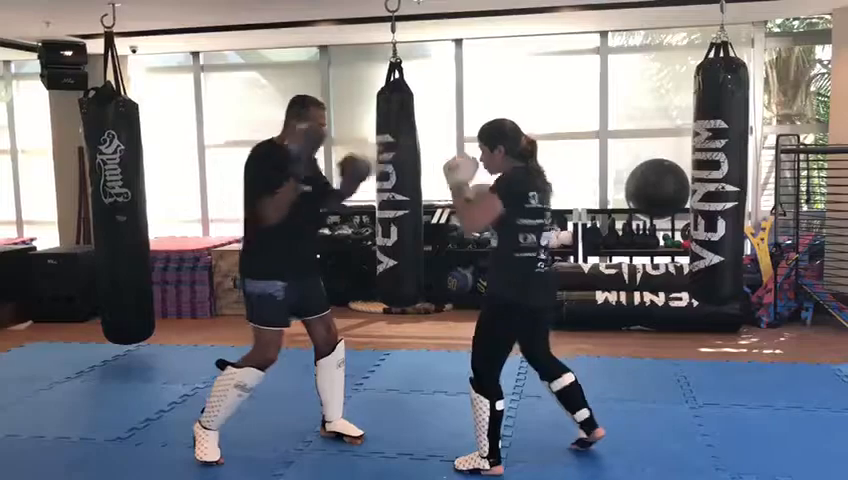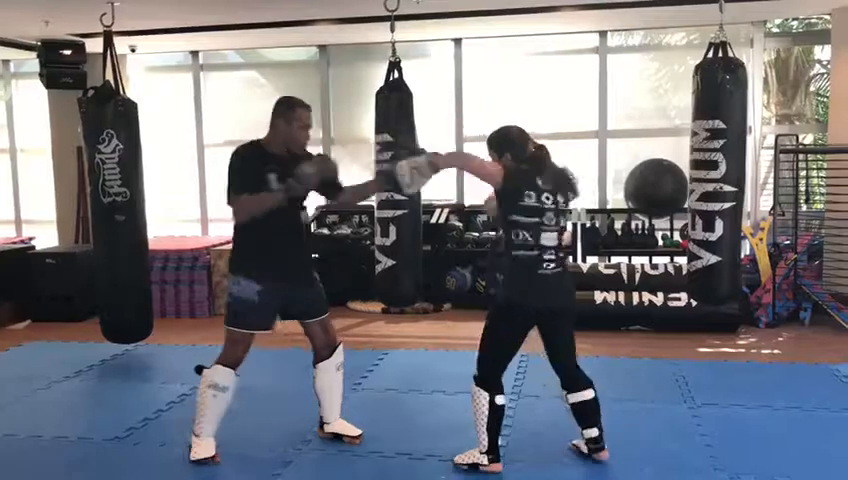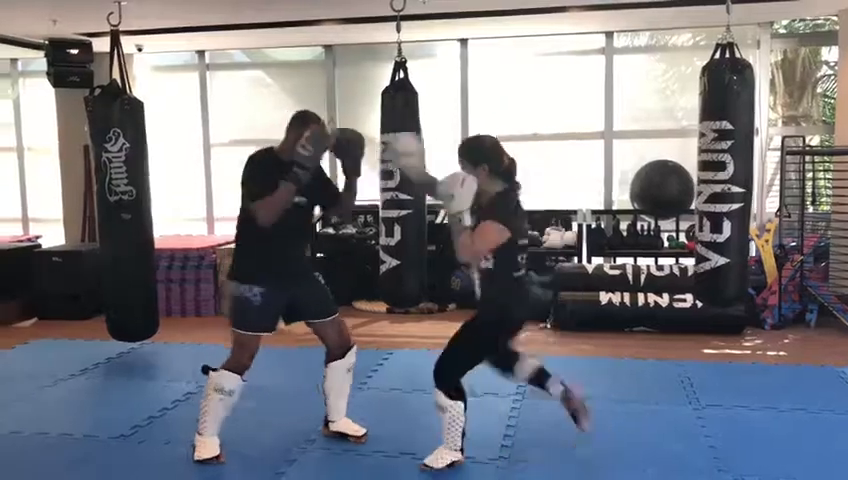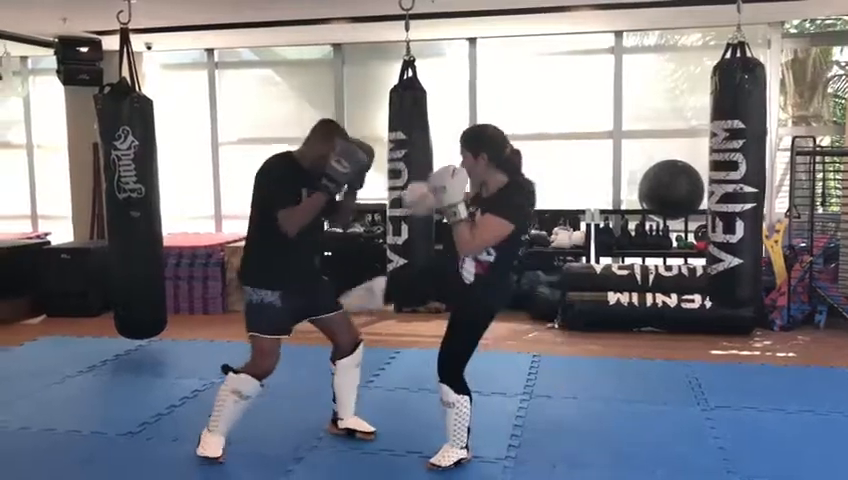
dt=0.4s
person 1, frame 1
left shoulder: (304, 160)
right shoulder: (264, 157)
left elbow: (329, 202)
right elbow: (271, 216)
left wrist: (351, 181)
right wrist: (298, 174)
left hip: (302, 268)
right hip: (266, 272)
left knee: (329, 339)
right knee: (266, 354)
left ankle: (332, 420)
right ankle: (206, 429)
person 1, frame 2
left shoulder: (301, 159)
right shoulder: (247, 157)
left elbow: (340, 196)
right elbow: (241, 213)
left wrist: (383, 181)
right wrist: (287, 189)
left hip: (297, 270)
right hip: (255, 273)
left knee: (326, 342)
right knee: (234, 353)
left ankle: (331, 421)
right ankle: (202, 437)
person 1, frame 3
left shoulder: (313, 171)
right shoulder: (260, 163)
left elbow: (341, 209)
right elbow: (263, 216)
left wrist: (351, 174)
right wrist: (298, 175)
left hip: (299, 272)
right hip: (257, 278)
left knee: (341, 342)
right knee: (241, 358)
left ankle: (336, 420)
right ankle: (206, 437)
person 1, frame 4
left shoulder: (317, 174)
right shoulder: (277, 170)
left elbow: (339, 218)
right elbow: (290, 225)
left wrist: (352, 185)
right wrist: (328, 186)
left hip: (305, 275)
right hip: (268, 280)
left knee: (349, 340)
right knee: (263, 363)
left ankle: (343, 418)
right ankle: (213, 432)
person 2, frame 1
left shoulder: (512, 181)
right shoulder: (533, 178)
left elbow: (472, 225)
left wrist: (459, 187)
right wrist: (474, 193)
left hip: (510, 294)
right hip: (541, 291)
left knee: (484, 373)
right knee: (541, 357)
left ankle: (490, 458)
right ankle: (590, 427)
person 2, frame 2
left shoulder: (513, 180)
right shoulder: (557, 182)
left elbow: (464, 161)
left wrist: (424, 164)
left hip: (520, 295)
right hip: (560, 294)
left knee: (487, 373)
right knee: (568, 368)
left ankle: (488, 455)
right ankle: (596, 443)
person 2, frame 3
left shoulder: (502, 208)
right shoulder: (497, 195)
left elbow: (467, 253)
right elbow: (442, 189)
left wrist: (457, 210)
right wrist: (419, 174)
left hip: (500, 308)
right hip: (510, 301)
left knee: (446, 372)
right knee: (500, 357)
left ankle: (452, 449)
right ankle: (565, 396)
person 2, frame 4
left shoulder: (514, 202)
right shoulder: (487, 188)
left elbow: (468, 245)
left wrist: (454, 204)
right wrist: (437, 199)
left hip: (482, 294)
right hip: (462, 278)
left knee: (450, 366)
left ankle: (458, 446)
